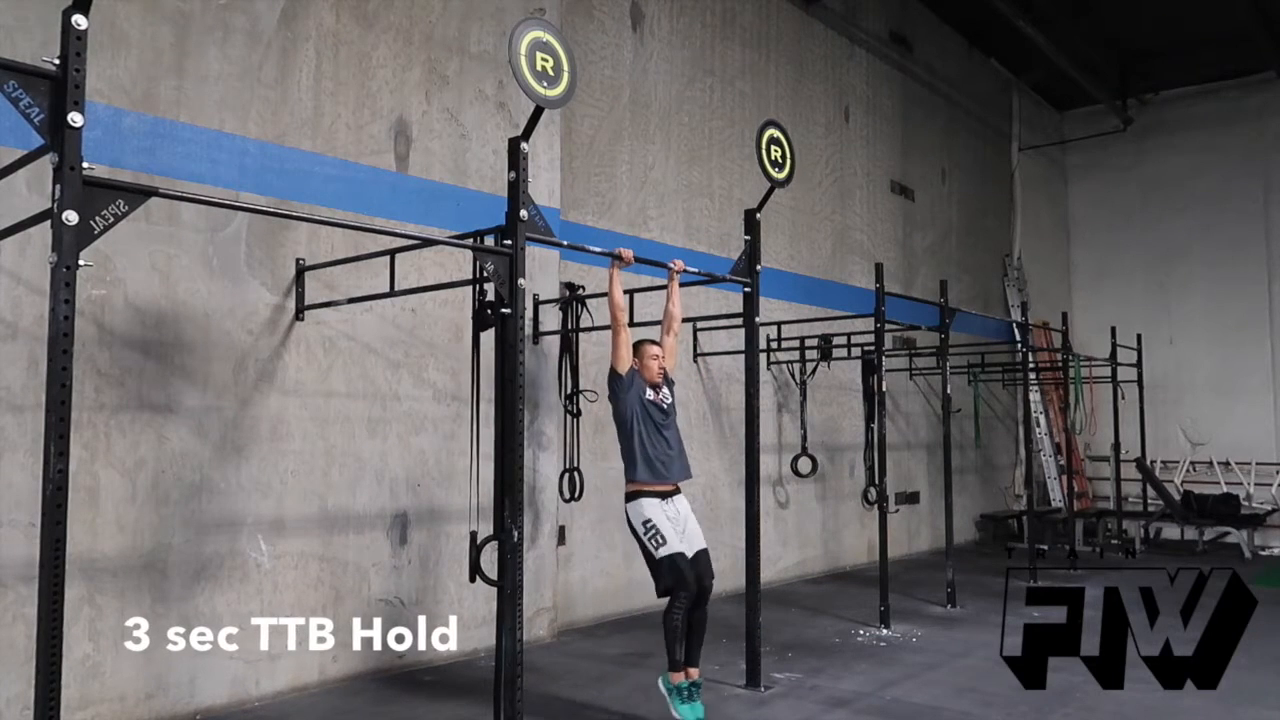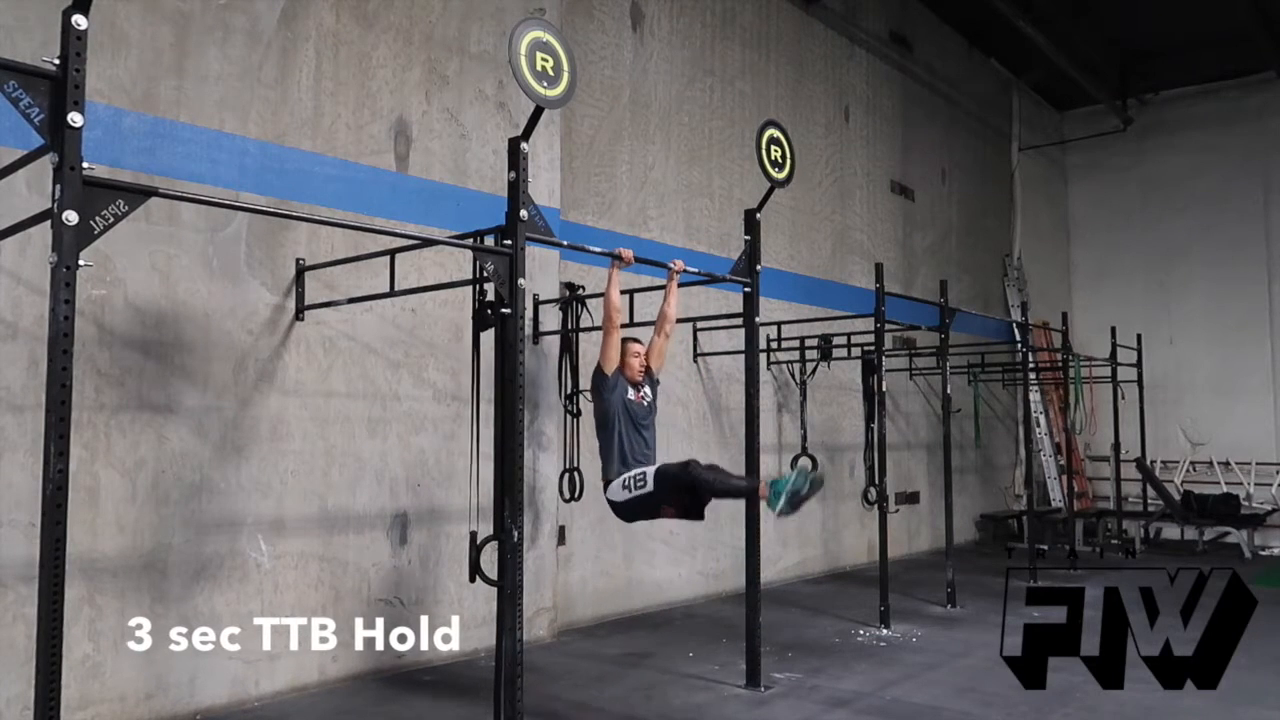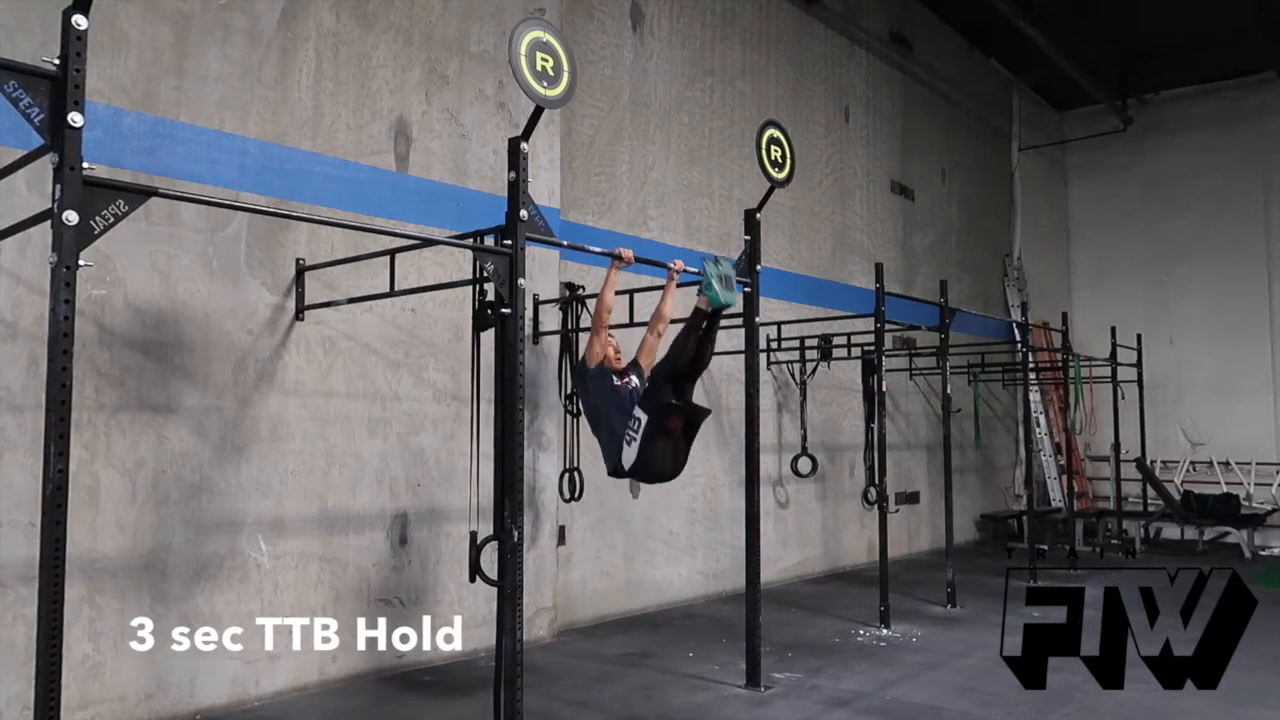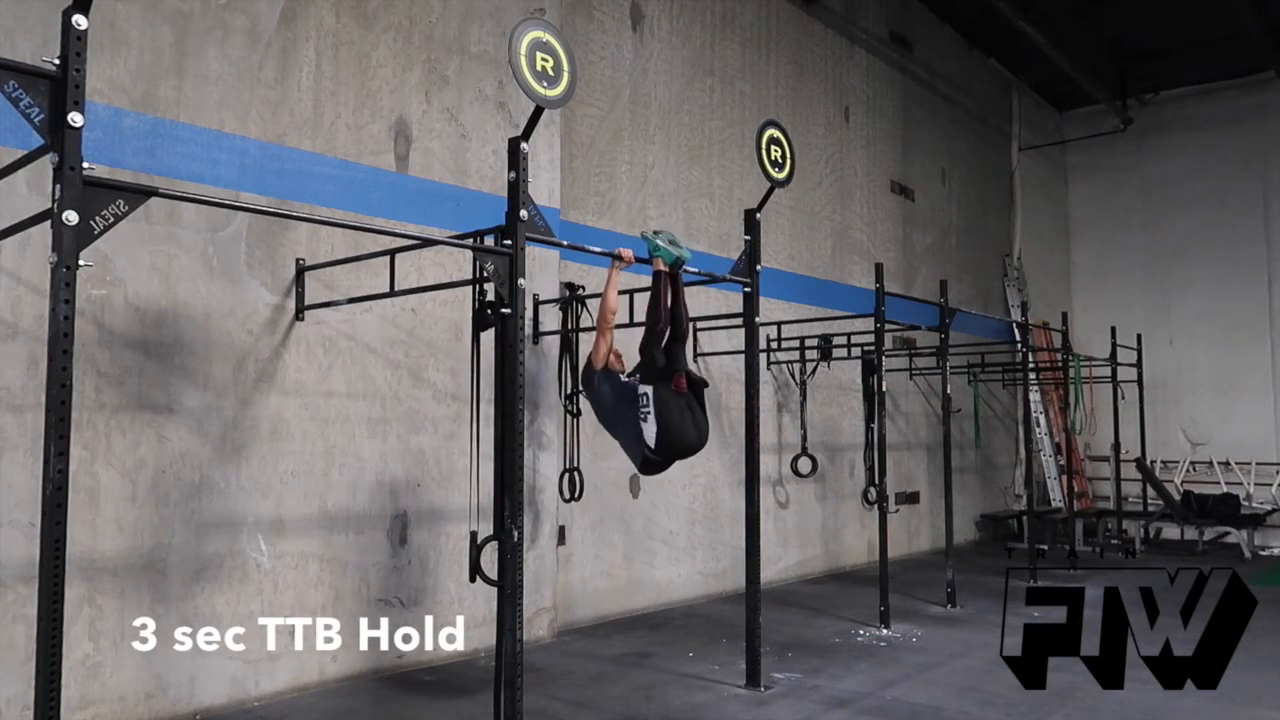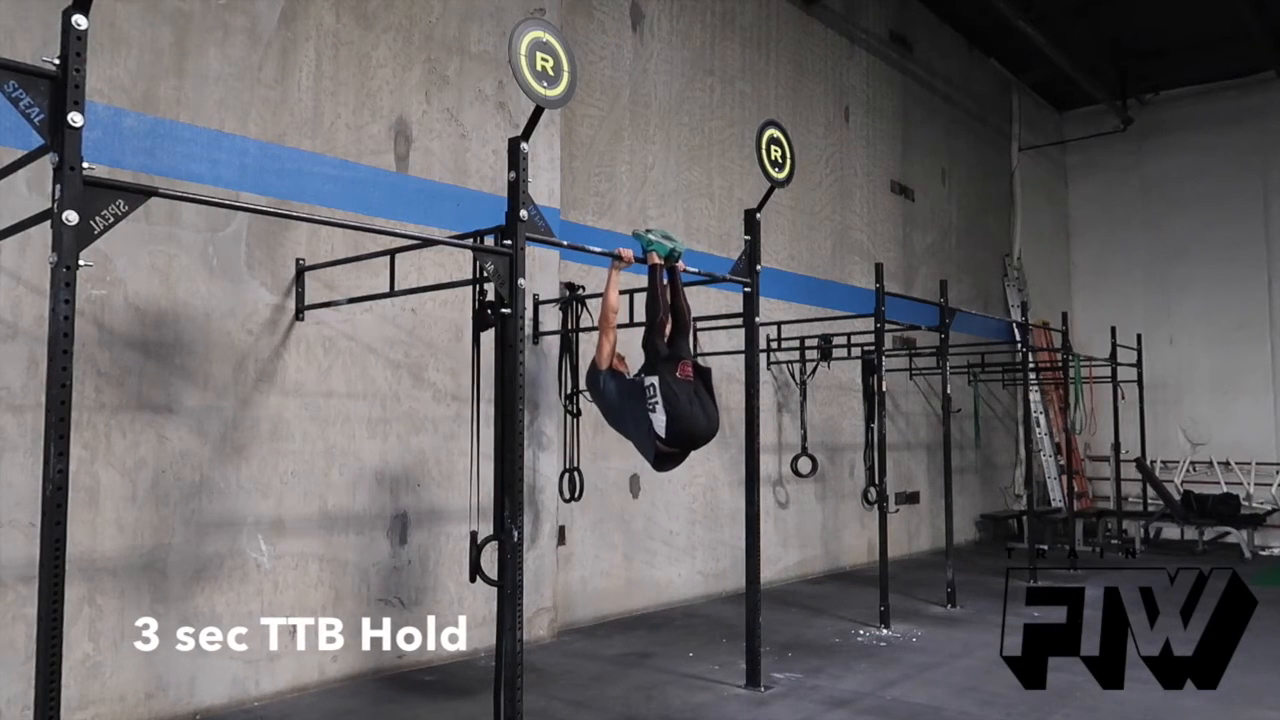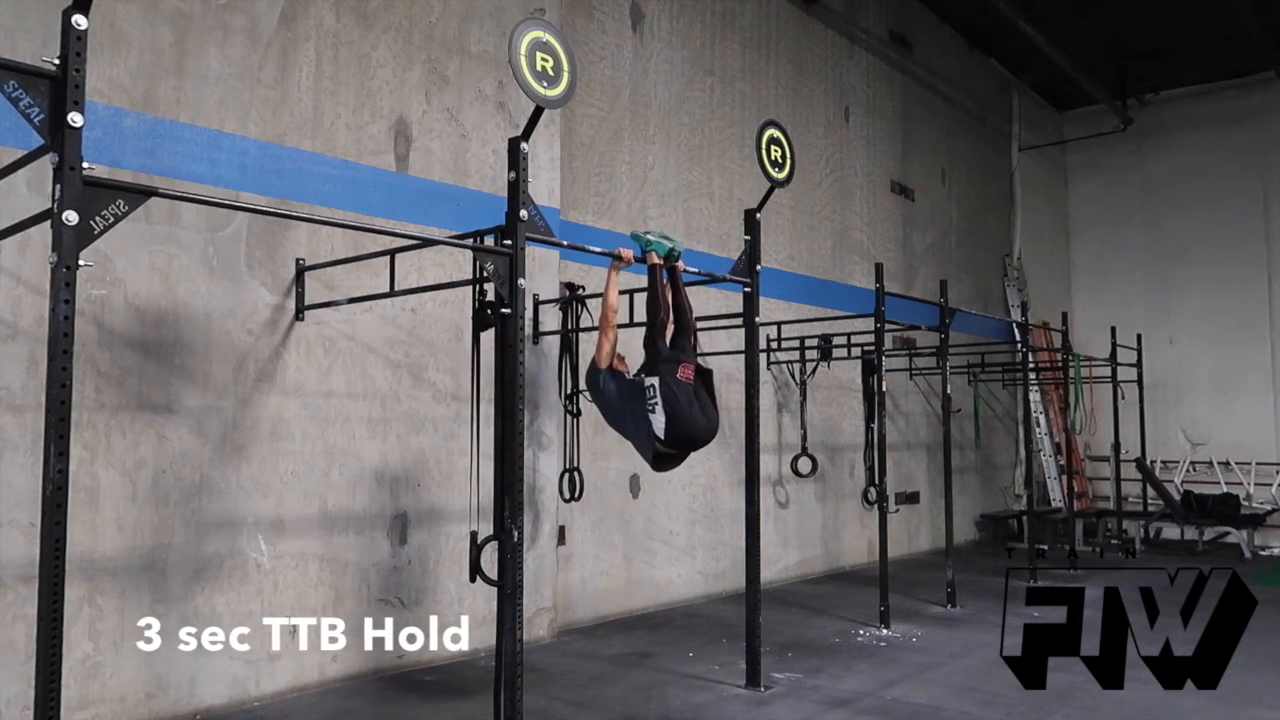
dt=0.4s
person 1, frame 1
left shoulder: (664, 385)
right shoulder: (628, 383)
left elbow: (671, 329)
right elbow: (621, 324)
left wrist: (673, 282)
right wrist: (617, 270)
left hip: (675, 501)
right hip: (645, 505)
left knee: (701, 584)
right knee: (683, 588)
left ankle: (691, 675)
right ankle: (676, 678)
person 1, frame 2
left shoulder: (647, 384)
right shoulder: (609, 385)
left elbow: (663, 330)
right elbow: (612, 324)
left wrist: (673, 279)
right wrist: (615, 269)
left hip: (651, 490)
right hip: (625, 491)
left knee: (702, 476)
right knee: (690, 473)
right ankle: (769, 491)
person 1, frame 3
left shoulder: (633, 375)
right shoulder: (591, 377)
left elbow: (657, 328)
right elbow: (600, 322)
left wrist: (672, 281)
right wrist: (614, 269)
left hip: (668, 458)
right hip: (635, 461)
left knee: (687, 372)
right knee: (663, 376)
right ankle: (707, 302)
person 1, frame 4
left shoulder: (638, 378)
right shoulder: (597, 380)
left elbow: (661, 328)
right elbow: (606, 324)
left wrist: (674, 277)
right wrist: (615, 269)
left hip: (691, 435)
left knee: (677, 338)
right knee: (653, 342)
person 1, frame 5
left shoulder: (643, 378)
right shoulder: (603, 382)
left elbow: (664, 327)
right elbow: (608, 325)
left wrist: (673, 277)
right wrist: (615, 270)
left hip: (701, 425)
right hip: (670, 433)
person 1, frame 6
left shoulder: (643, 378)
right shoulder: (603, 381)
left elbow: (666, 326)
right elbow: (608, 323)
left wrist: (672, 276)
right wrist: (615, 270)
left hip: (701, 427)
